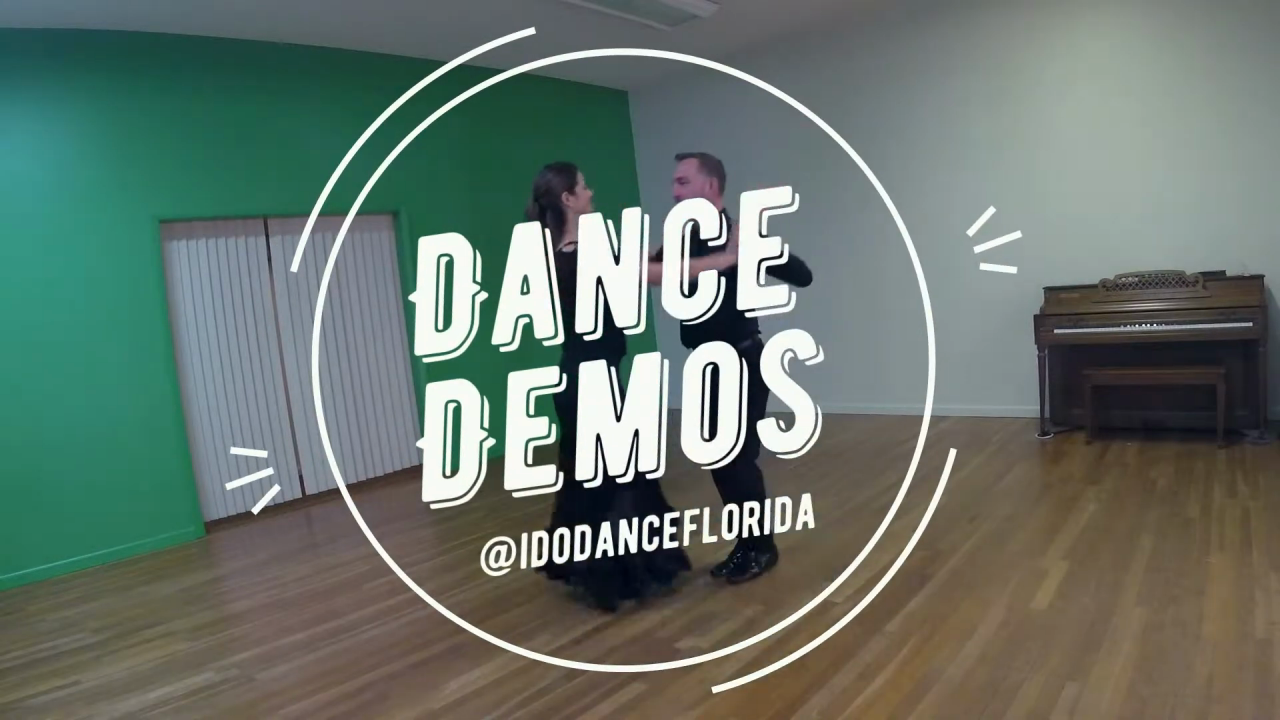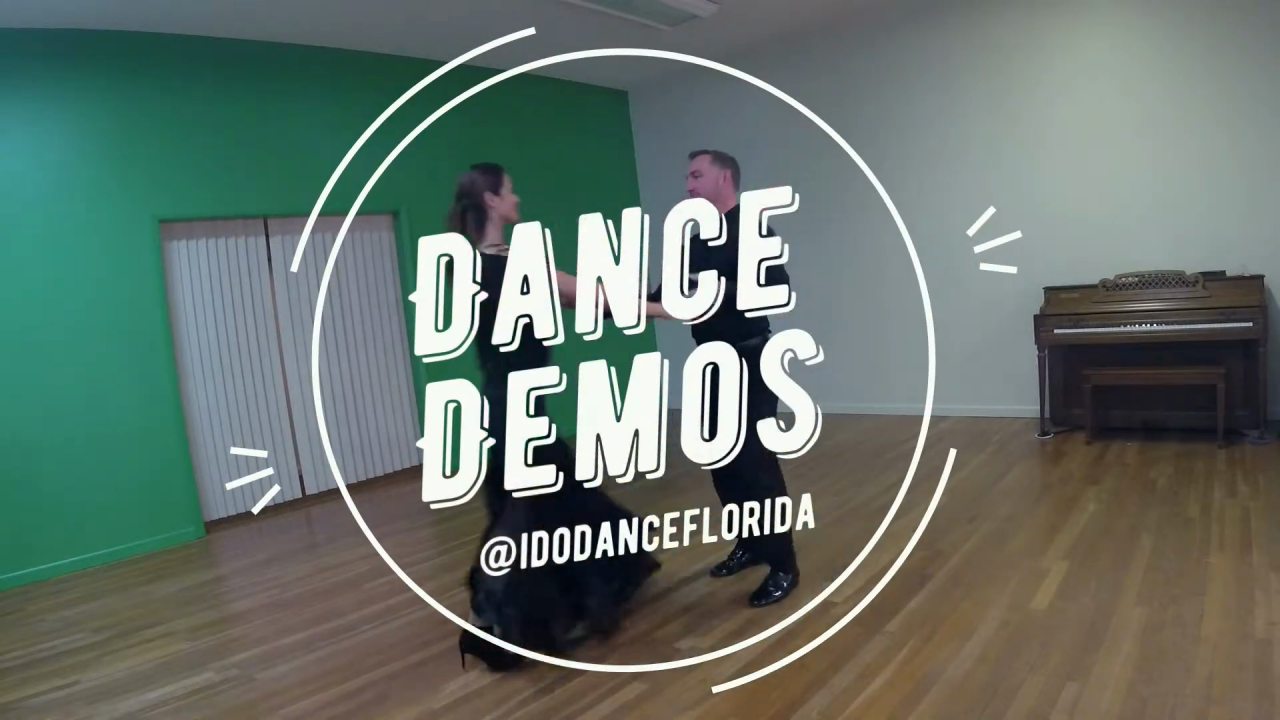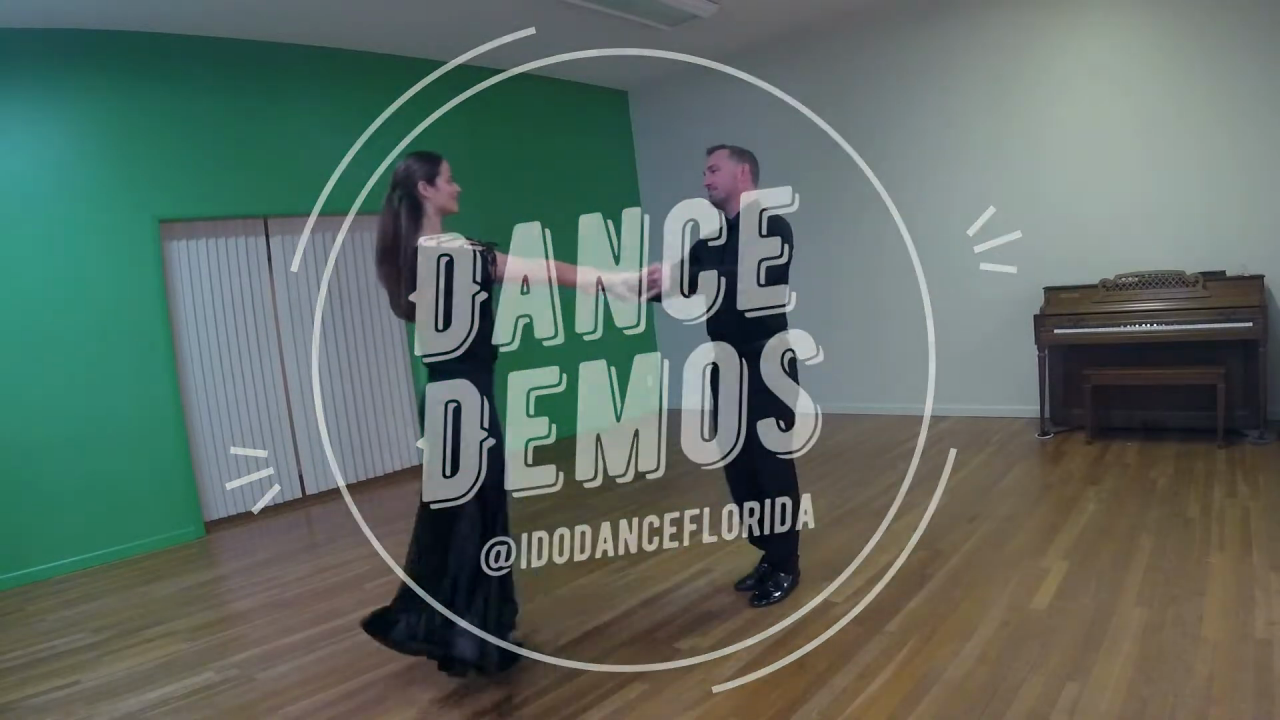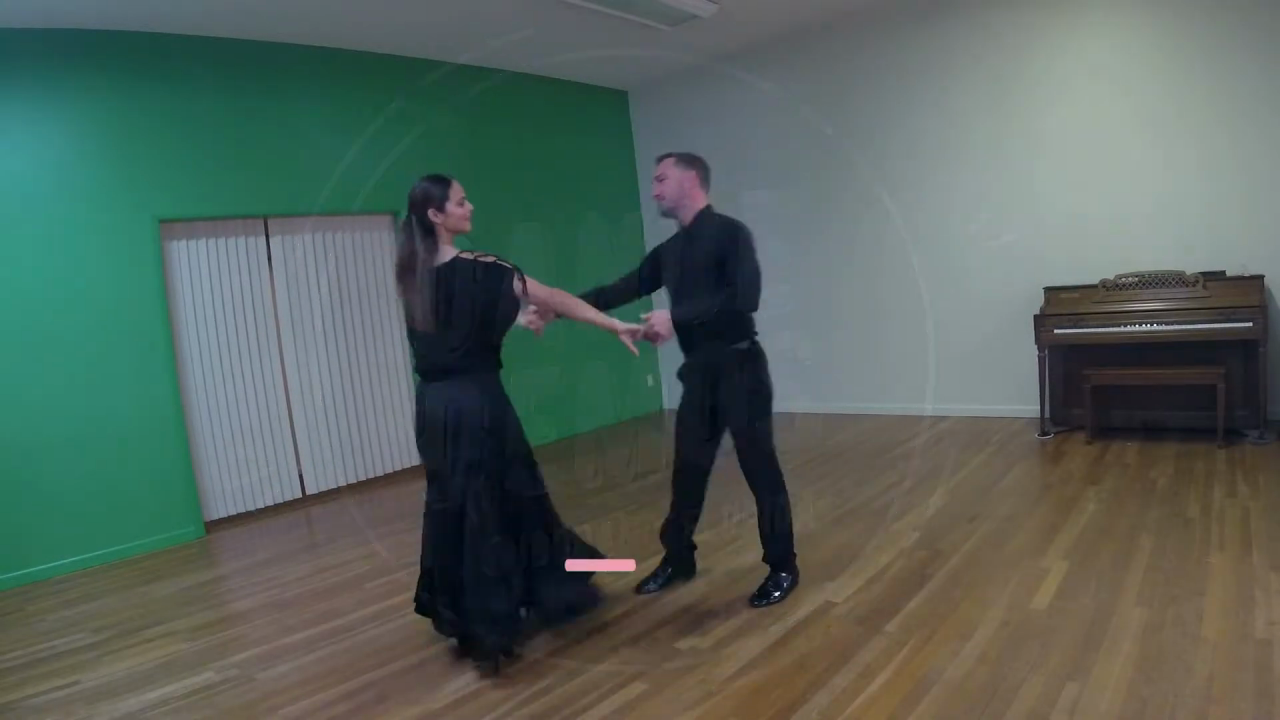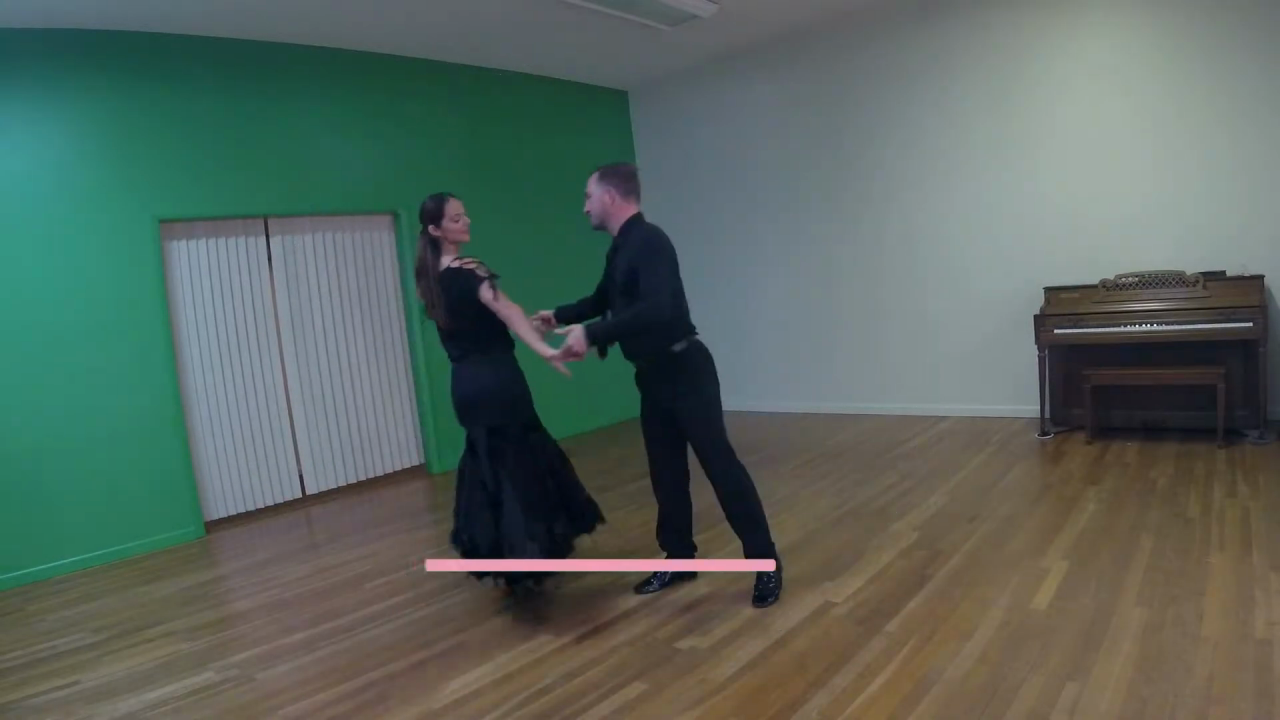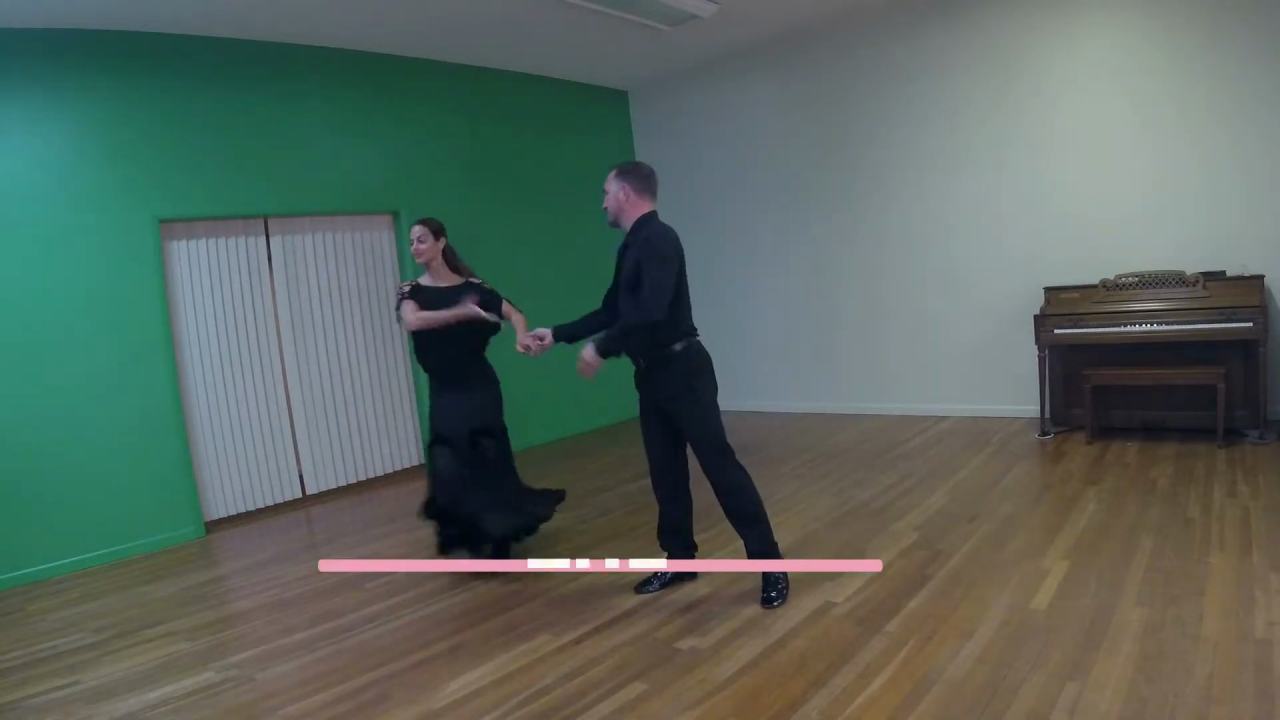
dt=0.5s
person 1, frame 1
left shoulder: (561, 257)
right shoulder: (581, 261)
right wrist: (731, 258)
left hip: (574, 382)
left knee: (594, 482)
right knee: (621, 481)
left ankle: (588, 566)
right ankle: (604, 574)
person 1, frame 2
left shoulder: (481, 264)
right shoulder: (509, 262)
left elbow: (555, 297)
right wrist: (668, 309)
left hip: (509, 398)
left knee: (564, 497)
right knee: (523, 515)
left ankle: (587, 597)
right ankle: (490, 628)
person 1, frame 3
left shoulder: (407, 256)
right elbow: (541, 271)
right wrist: (615, 278)
left hip: (441, 396)
left knee: (451, 514)
right knee: (473, 518)
left ankle: (447, 629)
right ankle: (470, 640)
person 1, frame 4
left shoulder: (415, 273)
right shoulder: (476, 269)
right elbow: (551, 298)
left wrist: (515, 317)
right wrist: (616, 325)
left hip: (432, 408)
right hip: (477, 403)
left knee: (452, 511)
right knee: (504, 504)
left ankle: (464, 622)
person 1, frame 5
left shoulder: (438, 274)
right shoulder: (466, 270)
right elbow: (503, 309)
left wrist: (533, 322)
right wrist: (542, 348)
left hip: (467, 381)
right hip: (496, 379)
left knee: (487, 466)
right knee: (521, 466)
left ankle: (490, 552)
right ankle: (520, 564)
person 1, frame 6
left shoulder: (473, 286)
right shoulder: (411, 292)
left elbow: (513, 312)
right elbow: (411, 322)
left wrist: (522, 335)
right wrist: (460, 312)
left hip: (481, 385)
right hip: (445, 392)
left knee: (491, 460)
right knee: (450, 464)
left ankle: (495, 534)
person 2, frame 1
left shoulder: (739, 236)
left elbow: (801, 277)
left hip: (742, 363)
left knee: (737, 458)
right knee: (719, 461)
left ankle: (761, 545)
right ankle: (747, 543)
person 2, frame 2
right shoulder: (695, 244)
left elbow: (779, 291)
right elbow: (661, 301)
left wrist: (726, 290)
left hip: (749, 363)
left knee: (757, 462)
right knee: (721, 462)
left ankle: (783, 565)
right ankle: (750, 543)
person 2, frame 3
left shoulder: (772, 228)
right shoulder: (709, 241)
left hip: (766, 365)
left knee: (772, 467)
right knee: (738, 468)
left ankle: (785, 566)
right ankle: (770, 554)
person 2, frame 4
left shoulder: (729, 234)
right shoulder: (669, 251)
left elbow: (745, 298)
right elbow: (624, 289)
left wrist: (676, 317)
left hip: (741, 369)
right hip: (699, 372)
left knee: (759, 468)
right knee: (687, 469)
left ankle: (782, 567)
right ankle: (678, 557)
person 2, frame 5
left shoulder: (649, 242)
right shoulder: (620, 249)
left elbow: (658, 310)
right elbow: (601, 300)
left wrist: (591, 334)
right wrist: (557, 316)
left hip: (685, 369)
right hip: (653, 375)
left knee: (719, 462)
right knee: (665, 470)
left ankle: (766, 562)
right ankle: (680, 558)
person 2, frame 6
left shoulder: (658, 239)
right shoulder: (631, 247)
left elbow: (653, 312)
right elbow: (610, 312)
left wrist: (599, 349)
right wrist: (555, 333)
left hip: (683, 369)
right hip: (652, 374)
left knee: (718, 462)
right knee: (665, 470)
left ankle: (769, 563)
right ankle: (679, 558)
